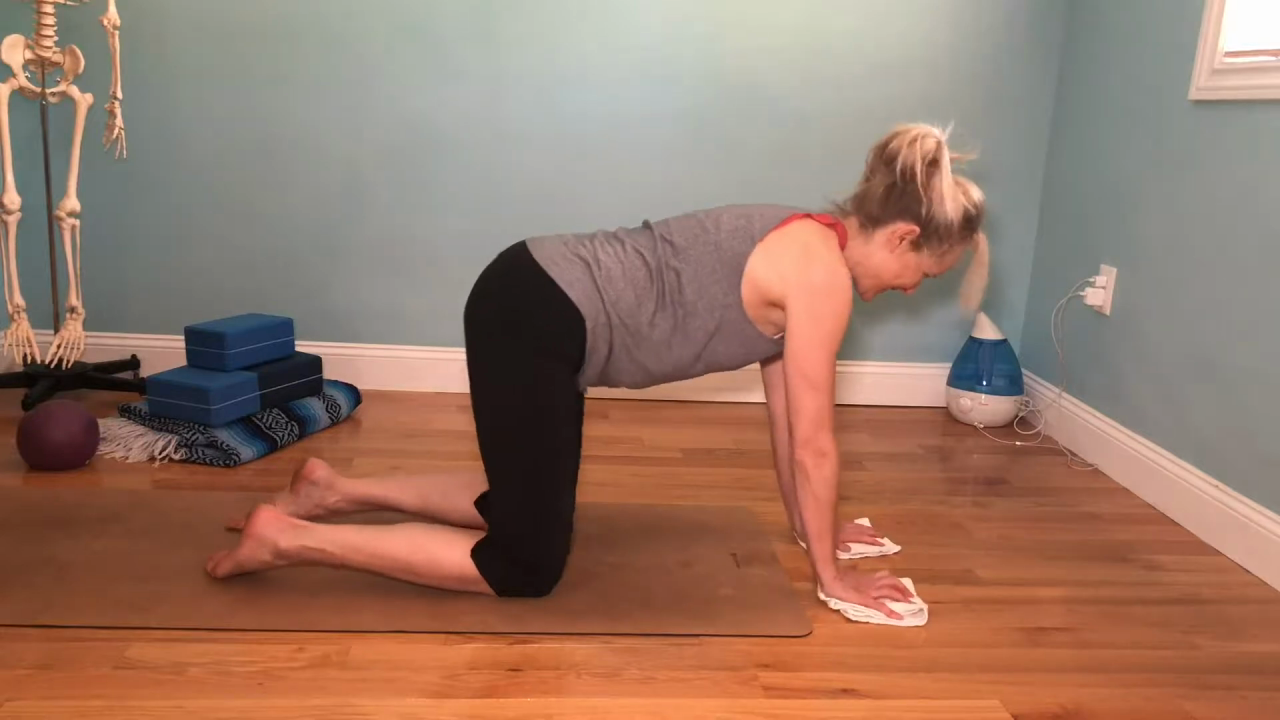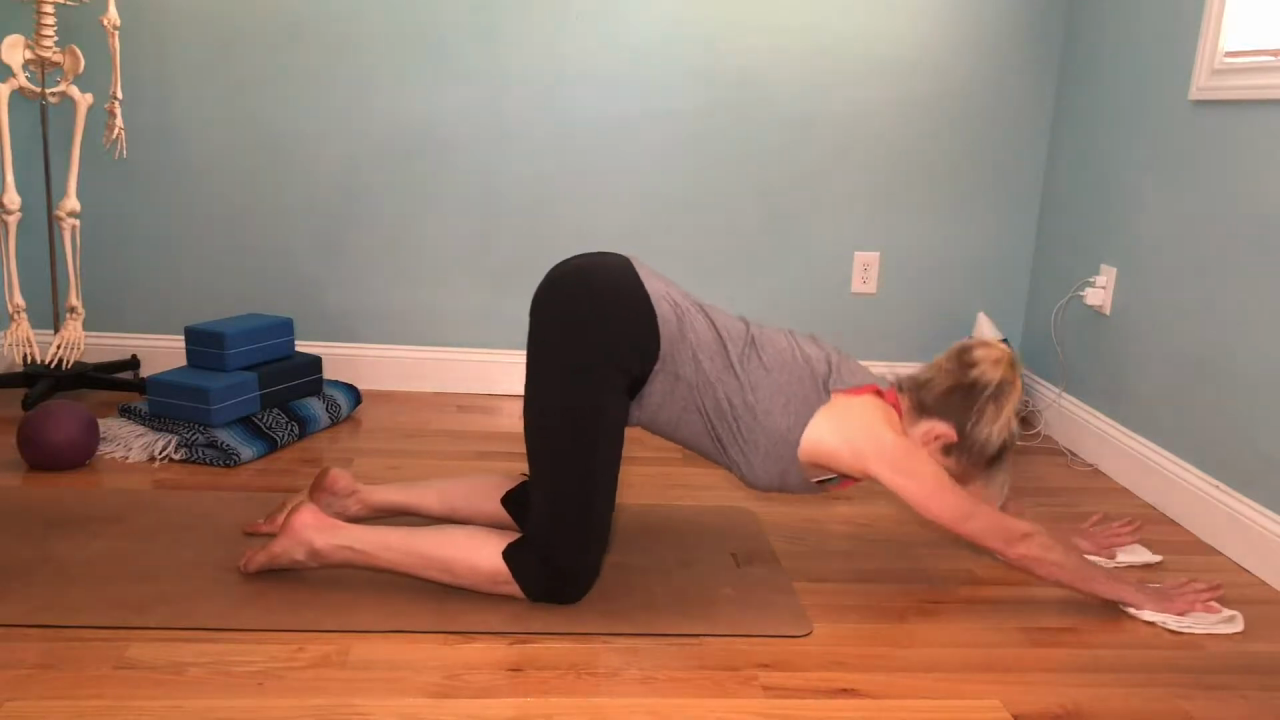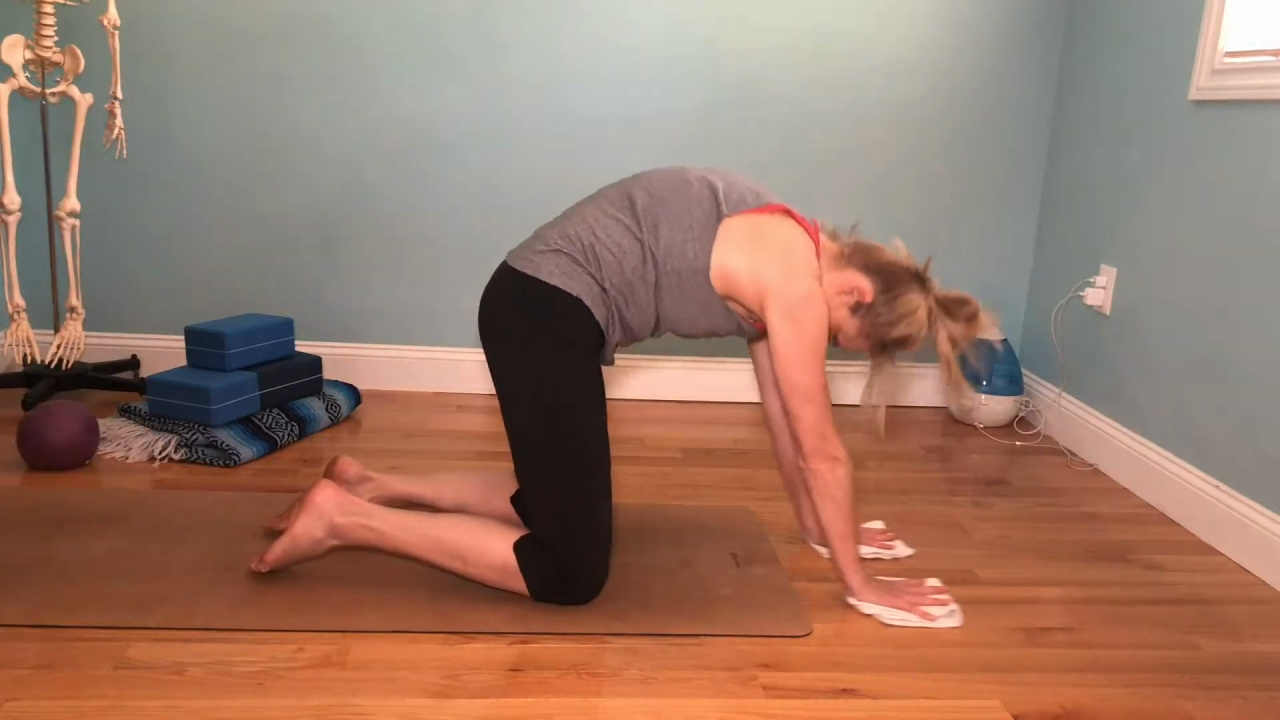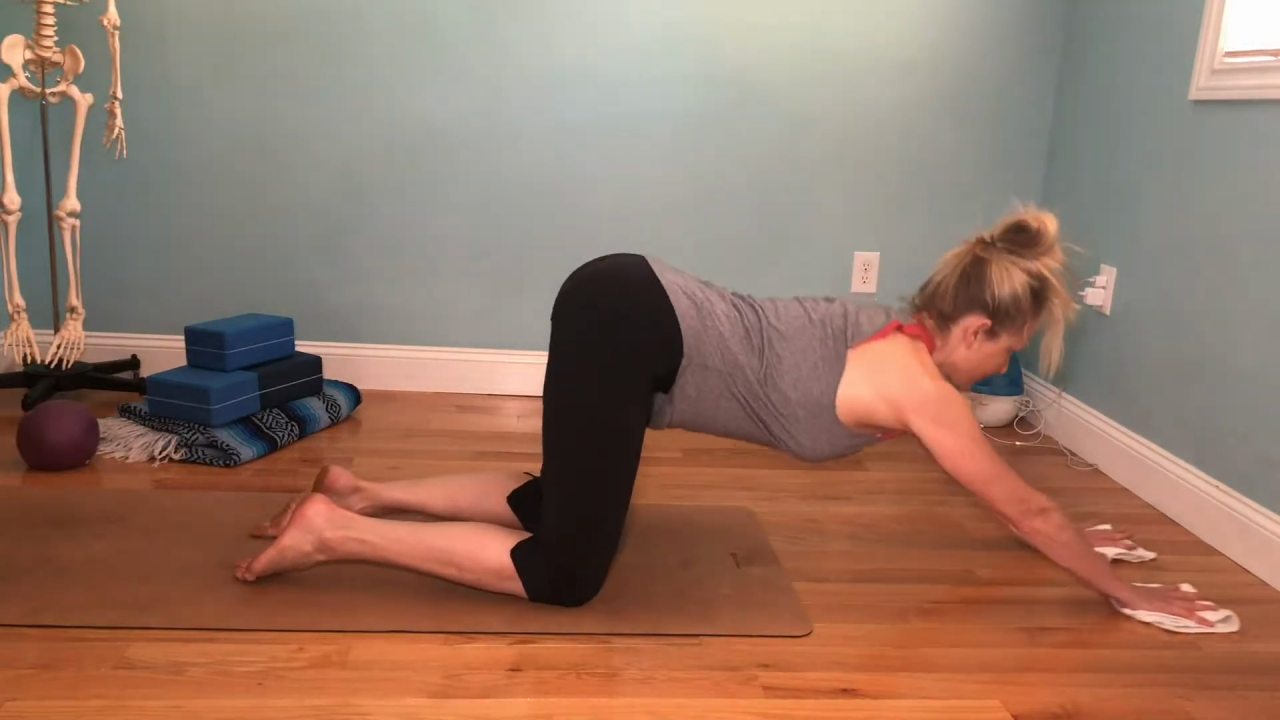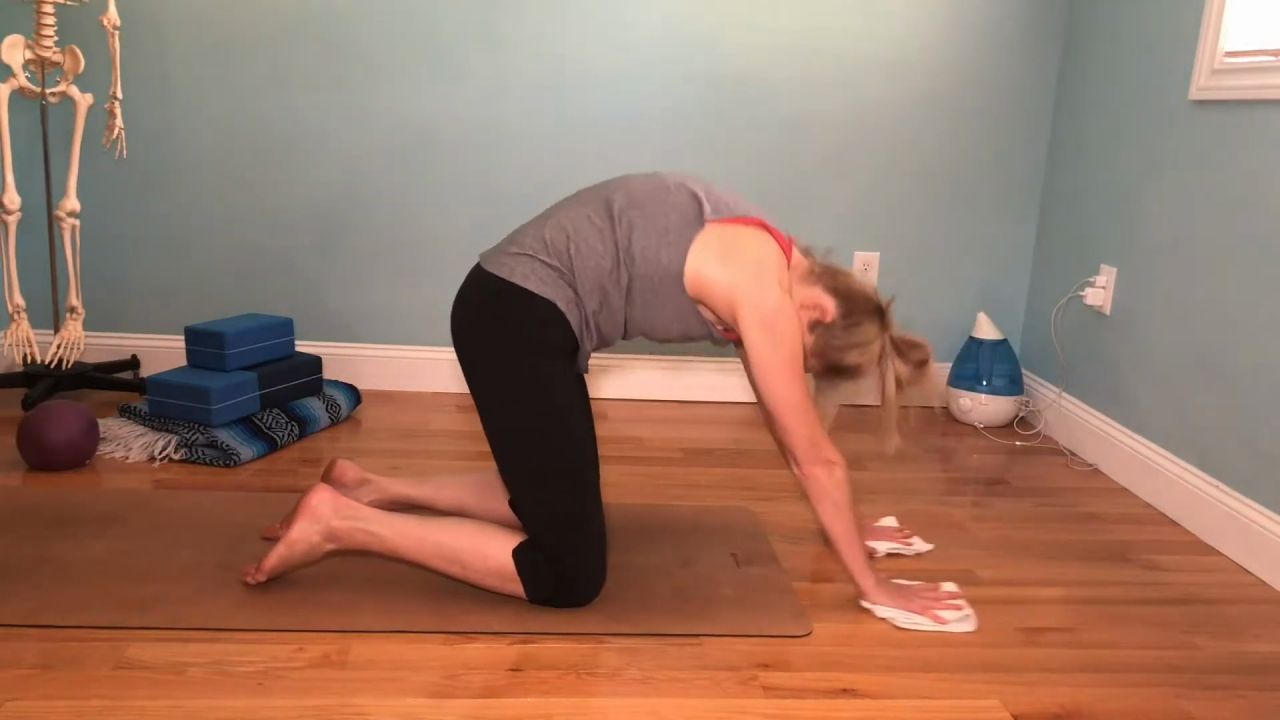
dt=1s
person 1, frame 1
left shoulder: (801, 248)
right shoulder: (823, 273)
left elbow: (784, 416)
right elbow: (813, 443)
left wrist: (808, 523)
right wrist: (829, 574)
left hip: (535, 298)
right hip: (534, 315)
left knee: (533, 502)
right knee: (525, 564)
left ankle: (336, 489)
right ankle: (287, 537)
person 1, frame 2
left shoulder: (878, 399)
right shoulder: (874, 440)
left elbow: (997, 520)
right elbow: (1004, 535)
left wrist: (1073, 540)
right wrist: (1139, 594)
left hip: (598, 301)
right hip: (602, 323)
left knee: (554, 501)
right knee: (559, 567)
left ankle: (357, 495)
right ankle: (328, 537)
person 1, frame 3
left shoulder: (782, 253)
right shoulder: (793, 275)
left elbow: (781, 417)
right elbow: (820, 448)
left wrist: (821, 526)
right wrist: (855, 579)
left hip: (541, 304)
right hip: (545, 313)
left knee: (561, 502)
right knee: (572, 571)
left ankle: (373, 486)
right ankle: (346, 520)
person 1, frame 4
left shoulder: (899, 336)
right shoulder: (914, 384)
left elbow: (1009, 500)
right elbow: (1025, 508)
left wrist: (1068, 535)
right wrist: (1126, 589)
left hip: (616, 303)
right hip: (625, 330)
left knee: (561, 504)
right knee: (564, 570)
left ankle: (364, 491)
right ankle: (338, 531)
person 1, frame 5
left shoulder: (769, 263)
right shoulder: (768, 289)
left elbow: (787, 423)
right elbow: (815, 456)
left wrist: (840, 526)
right wrist: (872, 586)
left hip: (519, 308)
right hip: (515, 316)
left knee: (554, 501)
right knee: (571, 574)
left ankle: (371, 489)
right ankle: (343, 522)
